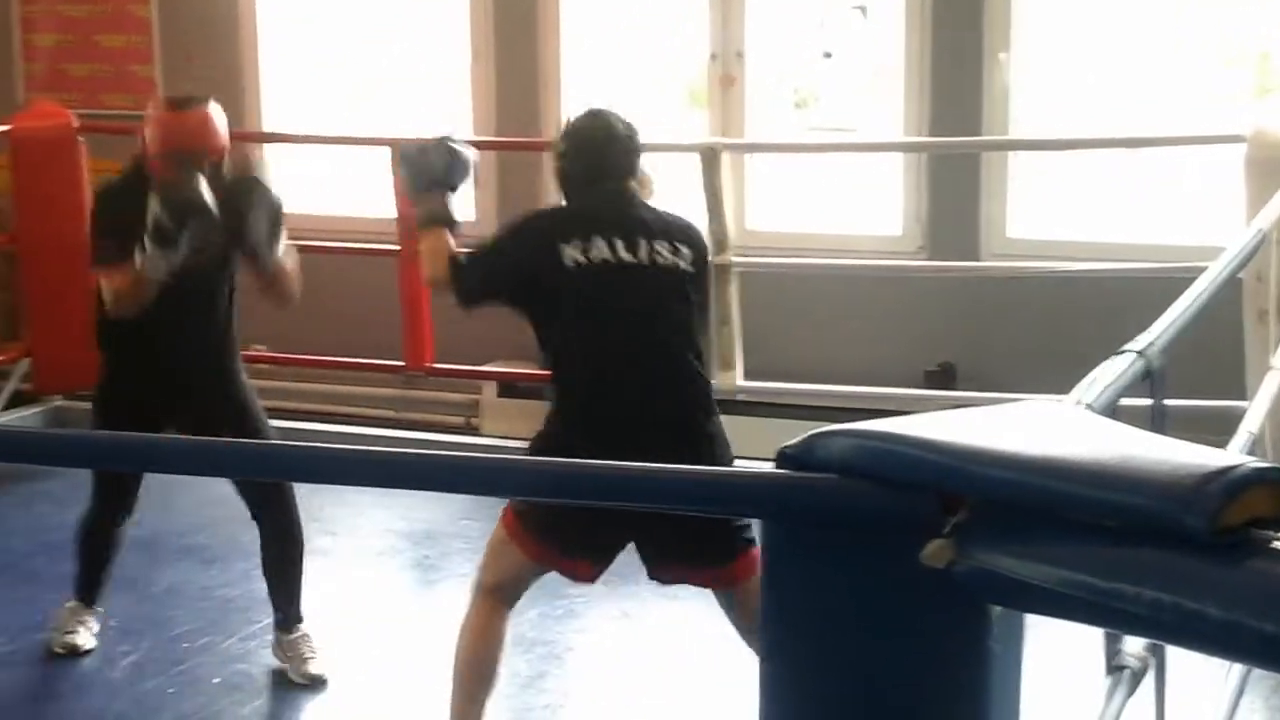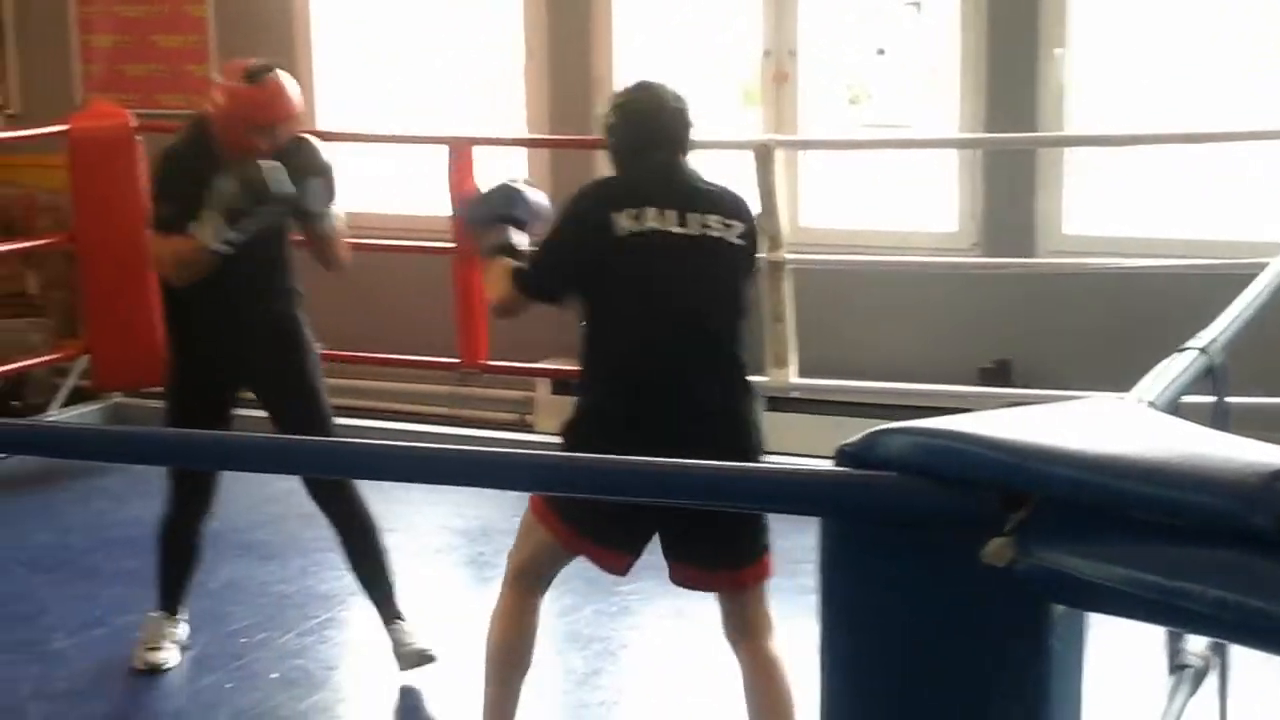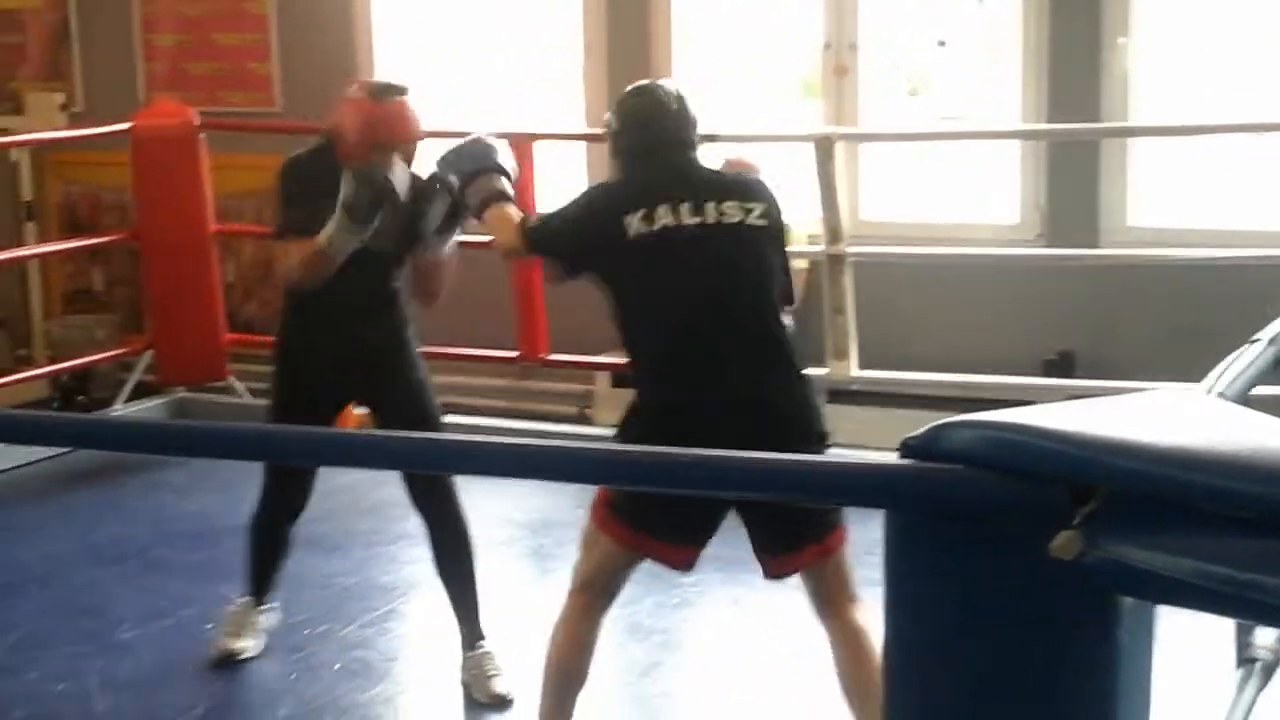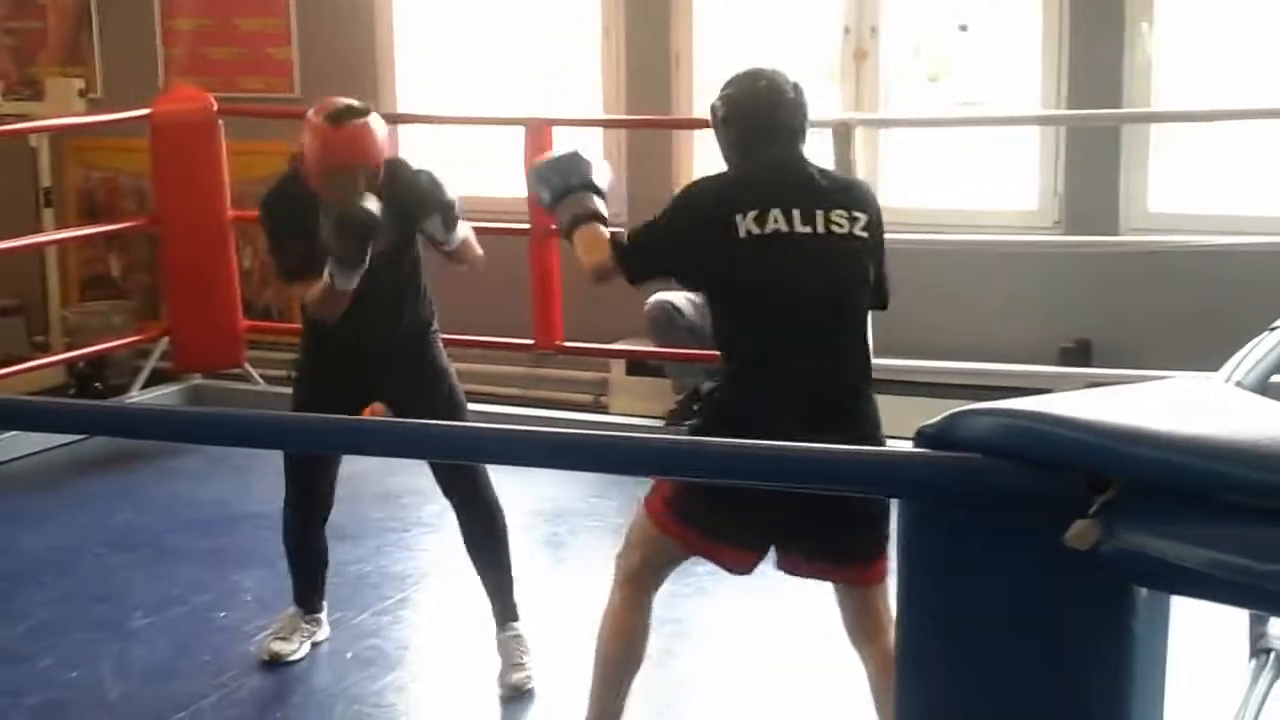
dt=0.3s
person 1, frame 1
left shoulder: (548, 234)
right shoulder: (685, 238)
left elbow: (441, 274)
left wrist: (431, 199)
left hip: (587, 455)
right hip: (689, 456)
left knee: (493, 593)
right knee: (760, 621)
person 1, frame 2
left shoulder: (600, 203)
right shoulder: (735, 214)
left elbow: (506, 298)
left wrist: (496, 241)
left hip: (618, 438)
right hip: (721, 443)
left knee: (523, 582)
right knee: (752, 631)
person 1, frame 3
left shoulder: (617, 206)
right shoulder: (754, 196)
left elbow: (515, 238)
left wrist: (485, 189)
left hip: (677, 434)
right hip: (783, 426)
left knee: (589, 592)
right knee: (840, 608)
person 1, frame 4
left shoulder: (715, 200)
right shoulder: (859, 203)
left elbow: (604, 263)
left wrist: (576, 205)
left hip: (746, 432)
right hip: (847, 436)
left knee: (636, 573)
right knee: (874, 626)
person 2, frame 1
left shoulder: (232, 198)
right shoulder: (119, 201)
left elbow: (286, 291)
right elbow: (119, 303)
left wrist: (264, 239)
right wrist: (160, 243)
left hip: (212, 370)
right hip: (134, 377)
left knee: (275, 500)
right knee: (111, 503)
left ankle: (288, 629)
right ankle: (83, 605)
person 2, frame 2
left shoulder: (287, 164)
right shoulder: (182, 165)
left elbow: (336, 259)
right elbow: (174, 269)
left wrist: (316, 201)
right wrist: (226, 221)
left hip: (277, 335)
right hip: (203, 348)
left knee: (330, 482)
right knee: (190, 493)
left ankle: (395, 621)
right ankle: (168, 617)
person 2, frame 3
left shoulder: (407, 187)
right shoulder: (305, 176)
left elbow: (429, 293)
right elbow: (302, 274)
left wrist: (440, 231)
right wrist: (353, 218)
left hip: (386, 349)
right hip: (310, 355)
left knee: (437, 496)
right knee: (284, 494)
left ankle: (473, 644)
right ankle: (254, 604)
person 2, frame 4
left shoulder: (400, 185)
right shoulder: (285, 202)
left elbow: (472, 258)
right elbow: (321, 310)
left wrist: (443, 223)
right wrist: (344, 263)
left hip: (410, 347)
right hip: (332, 357)
left knee: (469, 486)
right knee: (305, 498)
left ankle: (508, 629)
right ankle: (308, 613)
